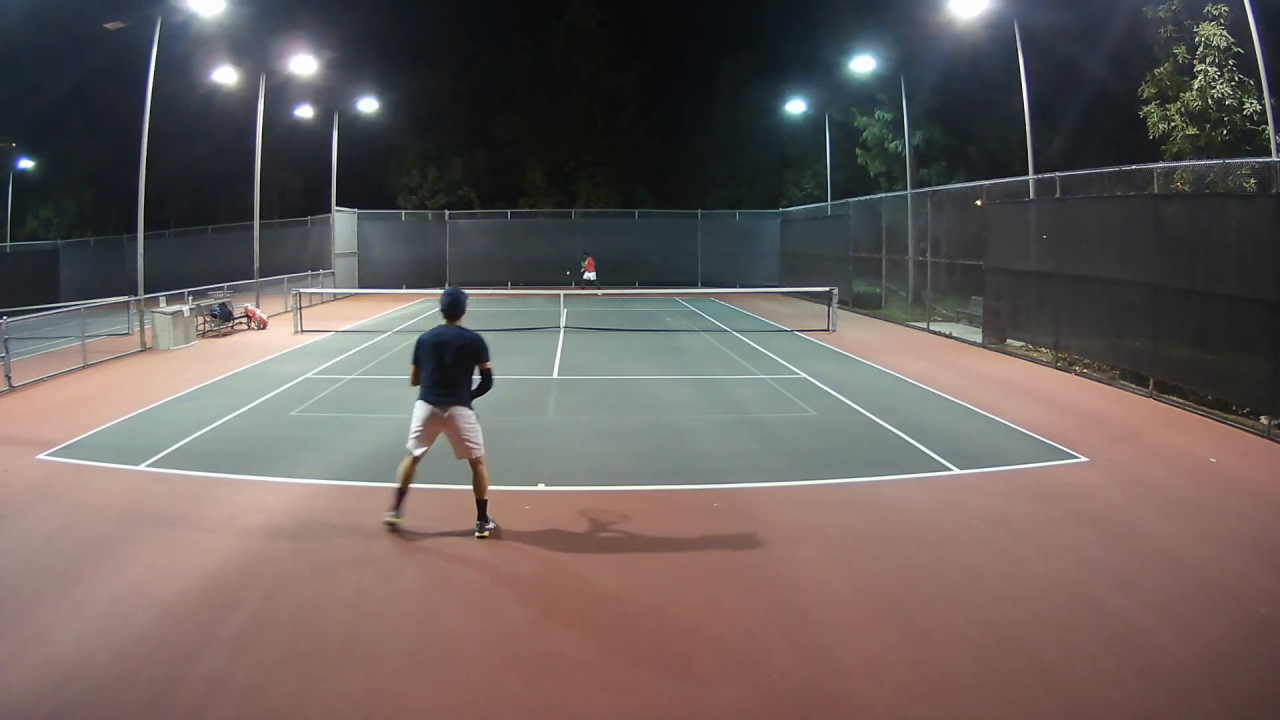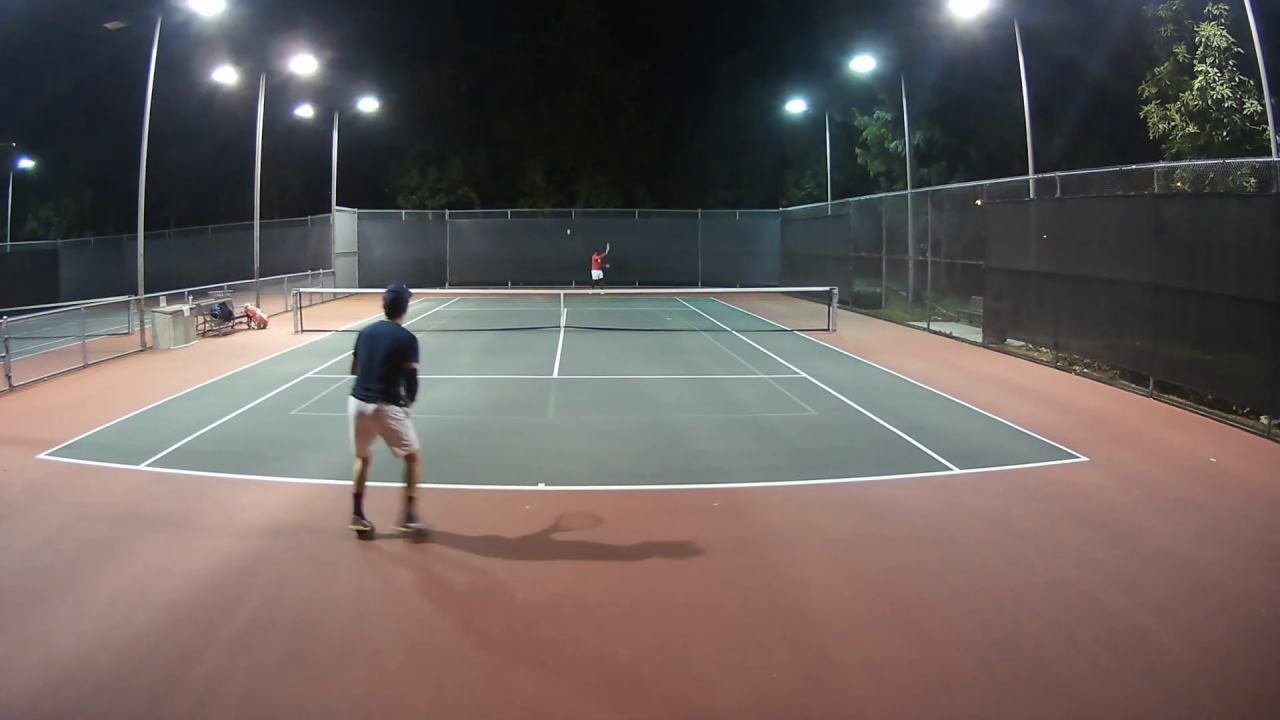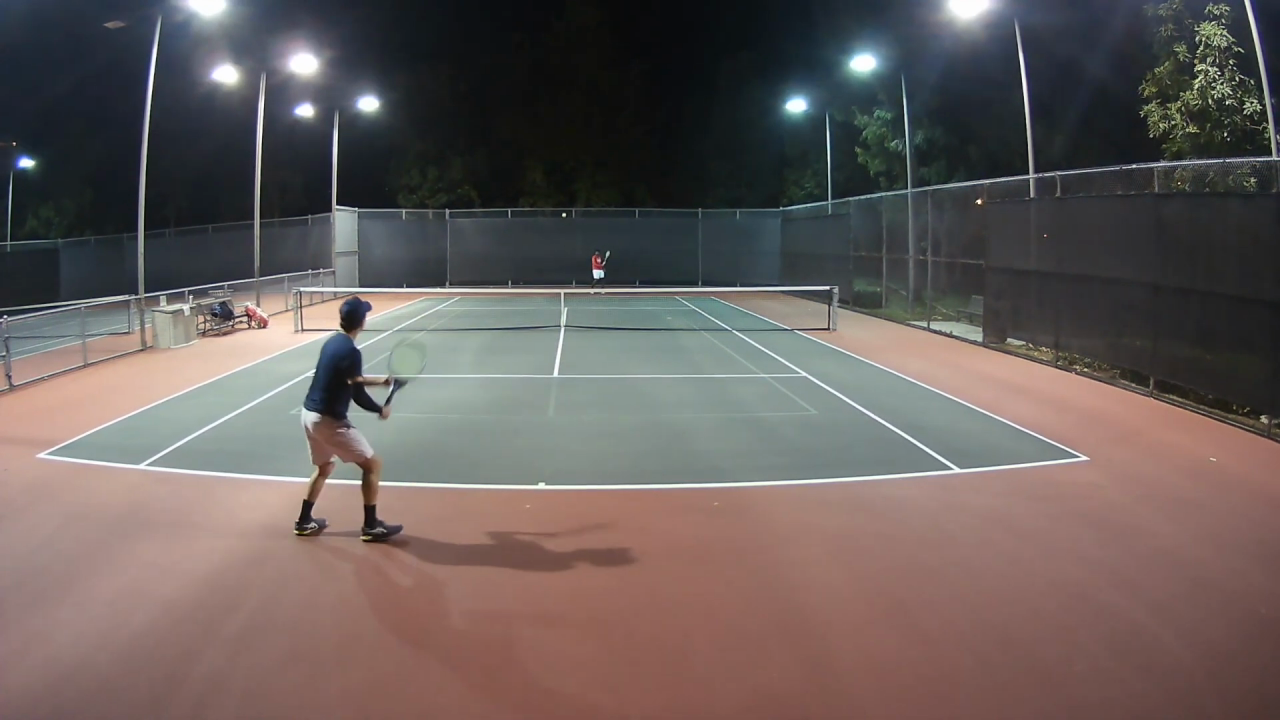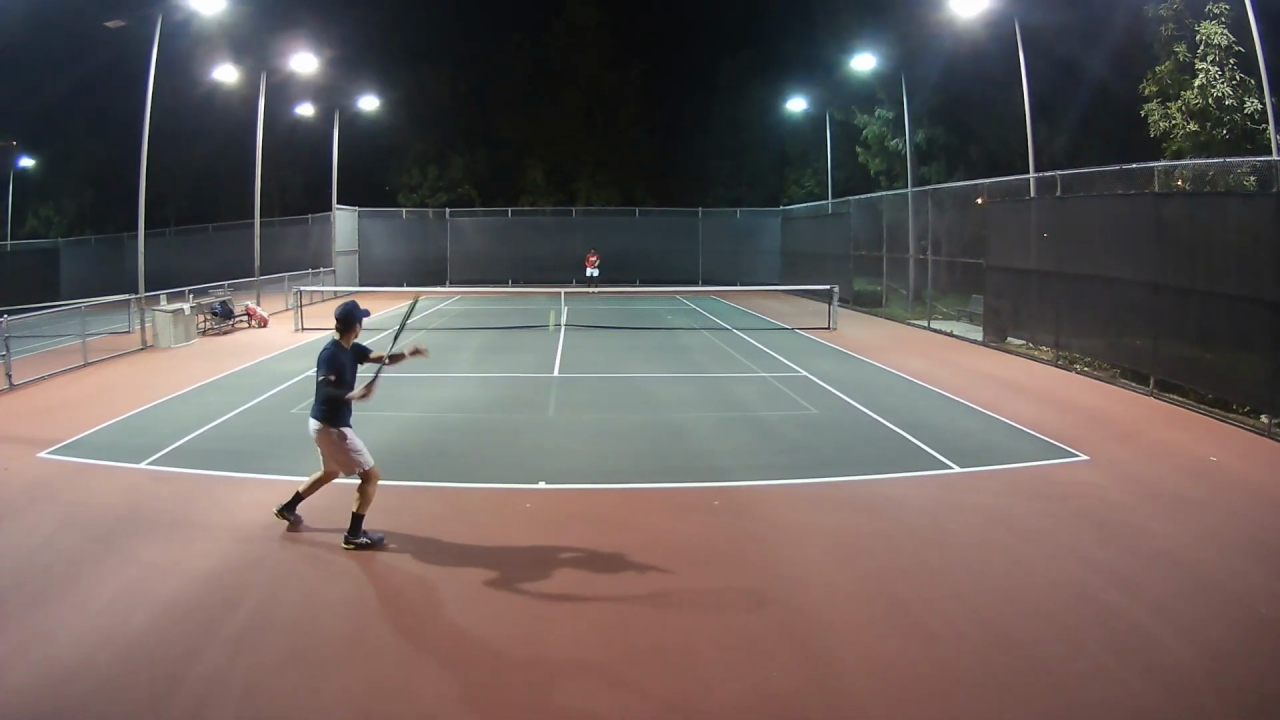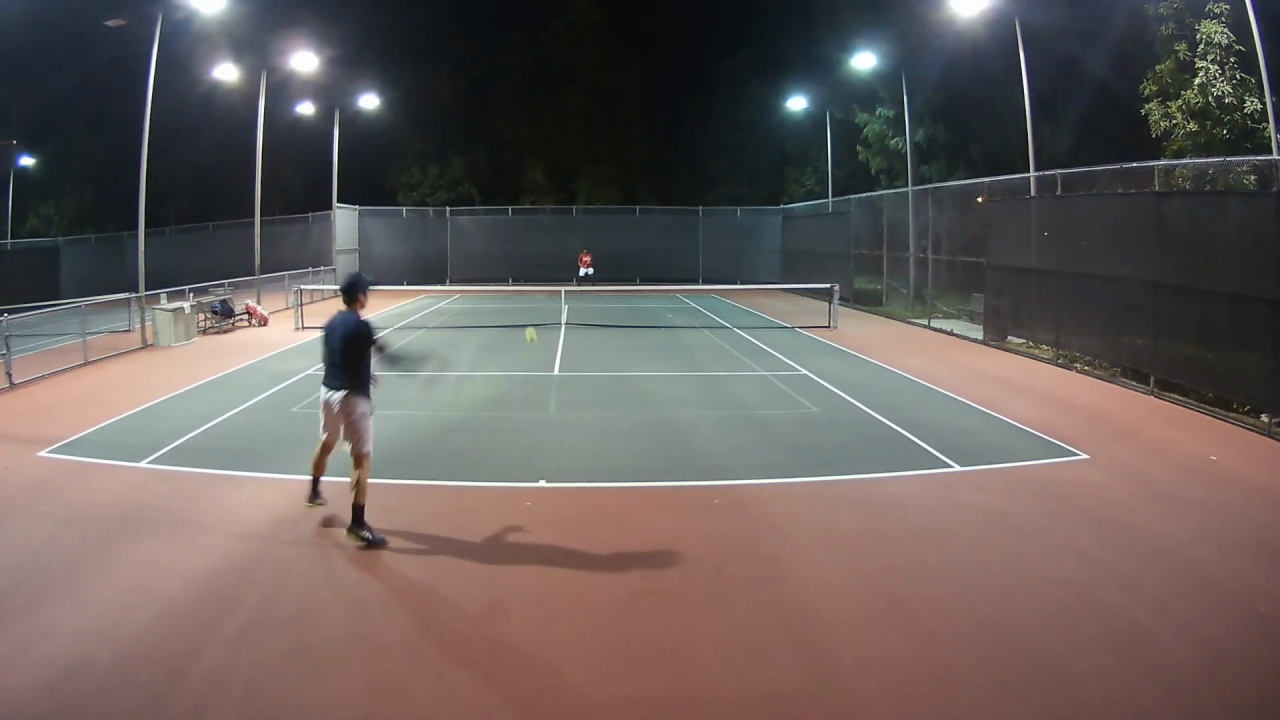
dt=0.4s
person 1, frame 1
left shoulder: (425, 339)
right shoulder: (475, 341)
left elbow: (415, 380)
right elbow: (487, 382)
left hip: (427, 407)
right hip: (459, 410)
left knee: (412, 457)
right knee: (478, 462)
left ankle: (395, 510)
right ankle: (482, 521)
person 1, frame 2
left shoulder: (365, 333)
right shoulder: (407, 340)
left elbow: (354, 370)
right elbow: (411, 380)
right wrist: (409, 401)
left hip: (358, 403)
right hip: (387, 408)
left knee: (363, 459)
right knee: (413, 458)
left ankle: (358, 515)
right ankle: (408, 517)
person 1, frame 3
left shoulder: (332, 342)
right shoulder: (350, 352)
right elbow: (357, 395)
left wrist: (380, 381)
right wrist: (380, 410)
left hip: (310, 414)
right hip: (329, 420)
left knee: (323, 467)
right knee: (371, 465)
left ankle: (304, 521)
right ankle: (371, 526)
person 1, frame 4
left shoulder: (351, 349)
right shoulder: (331, 354)
left elbow: (381, 358)
right elbow: (325, 391)
left wrist: (405, 354)
right wrist: (350, 395)
left hip: (325, 424)
right hip: (331, 427)
left knee: (330, 473)
right knee: (371, 475)
left ankle: (289, 507)
right ankle: (354, 534)
person 1, frame 5
left shoulder: (333, 324)
right shoulder: (359, 326)
right elbow: (381, 351)
left hip: (329, 393)
right hip: (352, 398)
left knee: (327, 444)
right knee: (362, 460)
left ankle: (314, 492)
right ankle: (358, 525)
